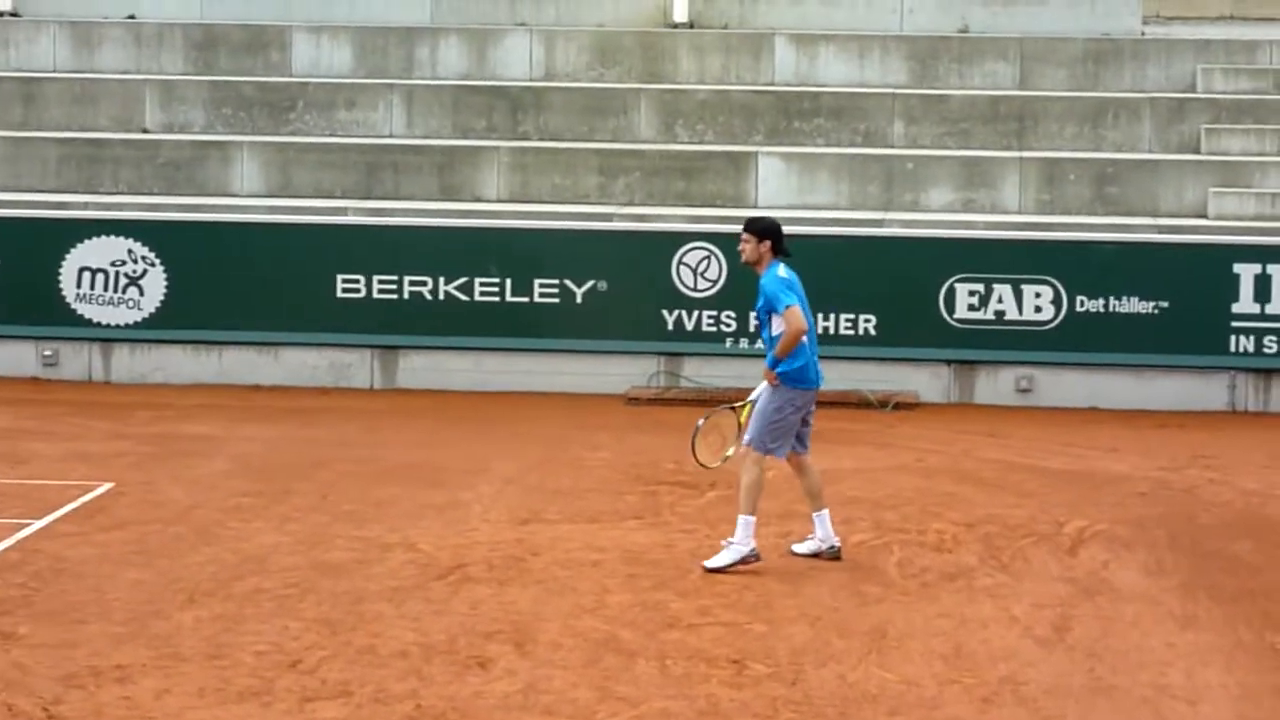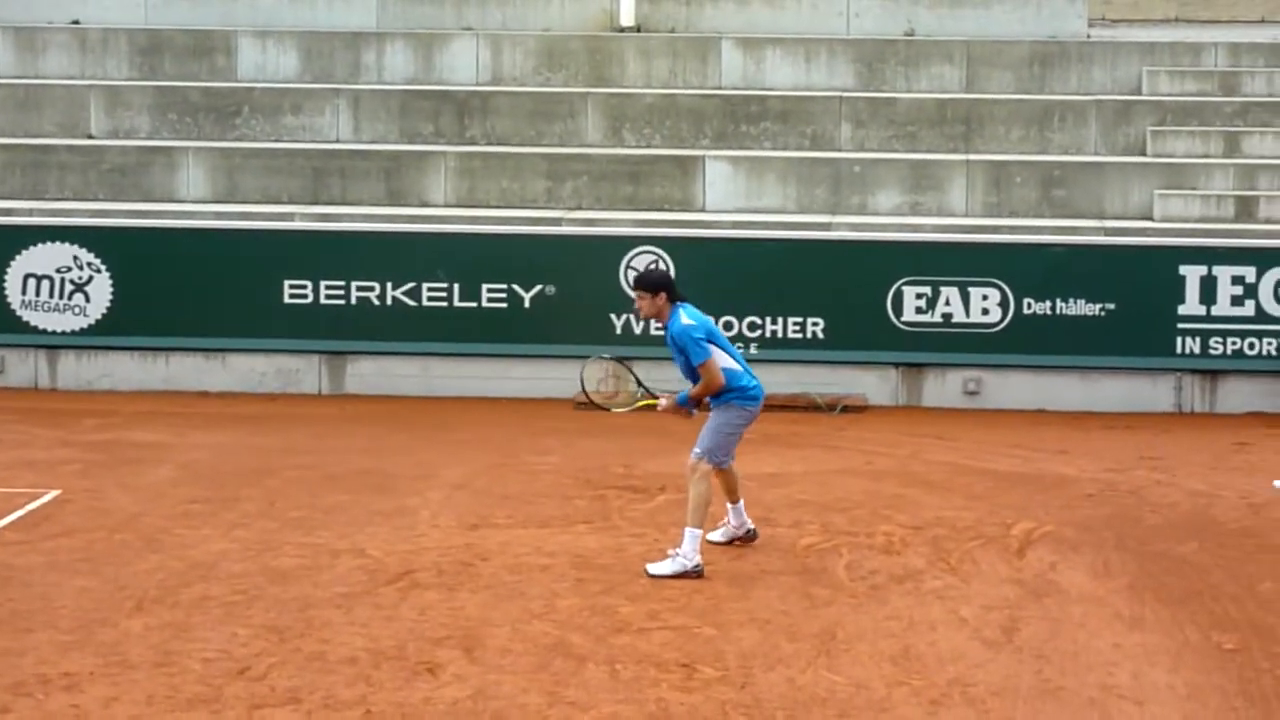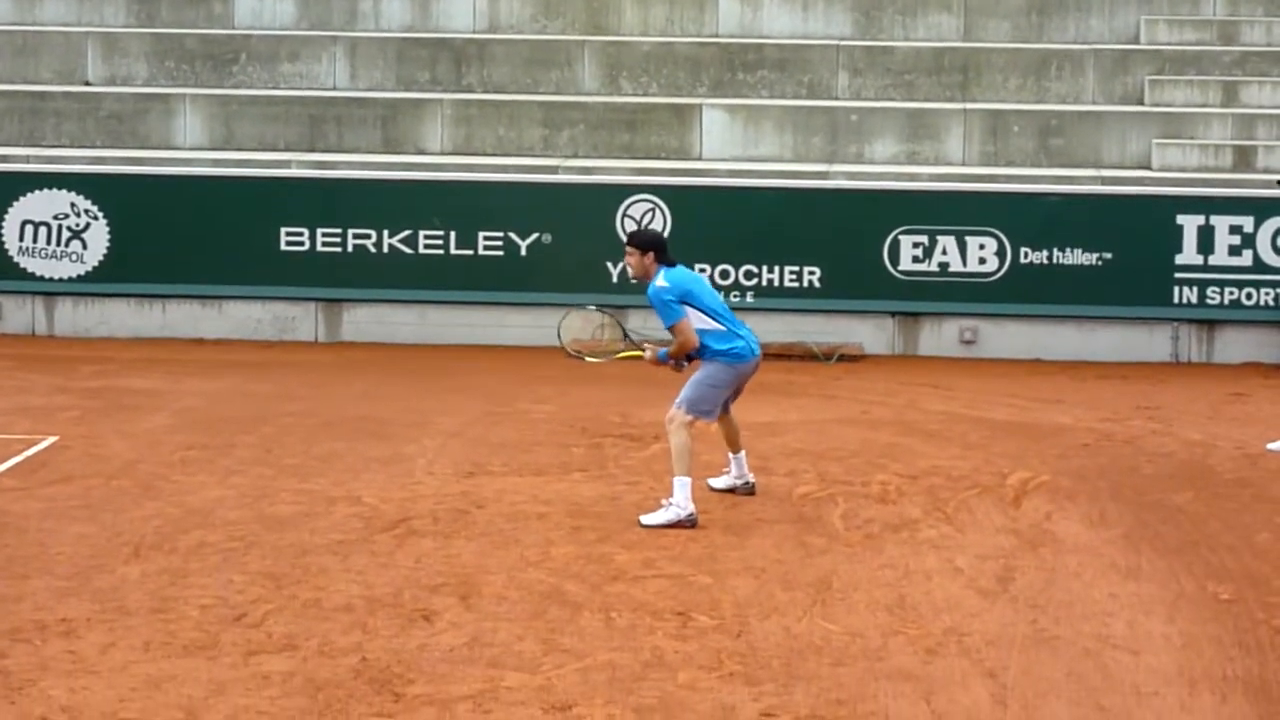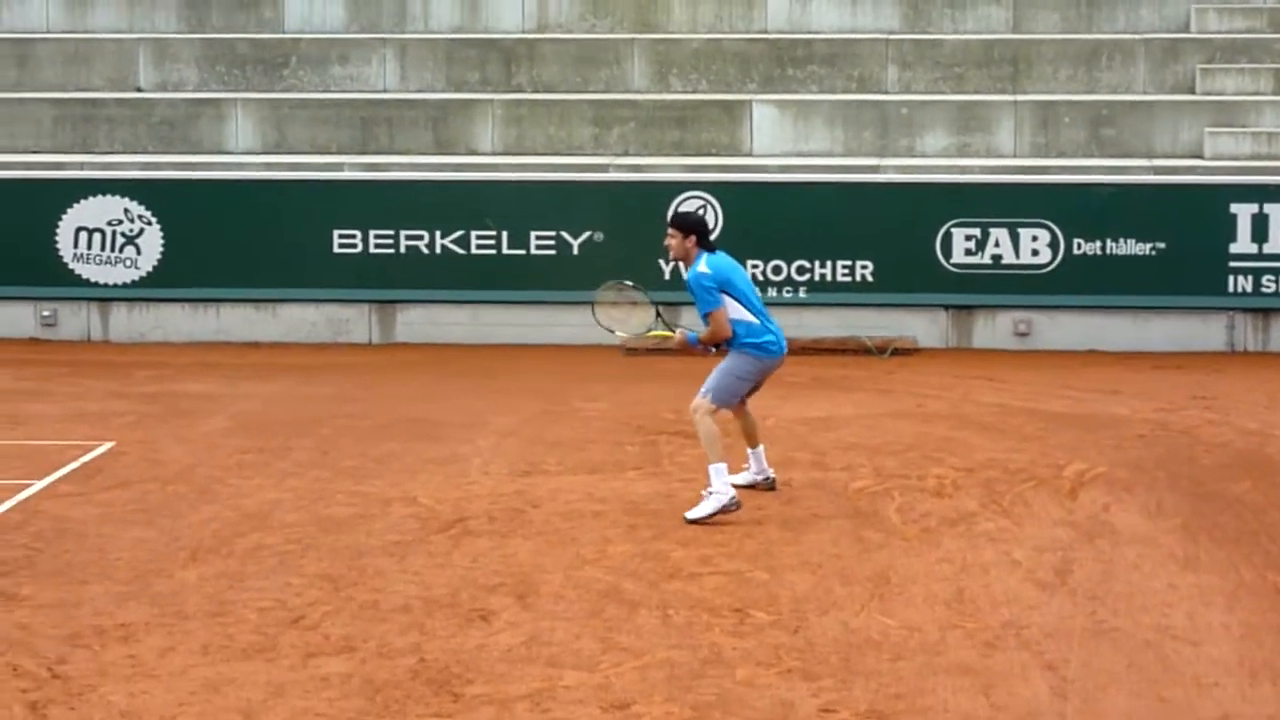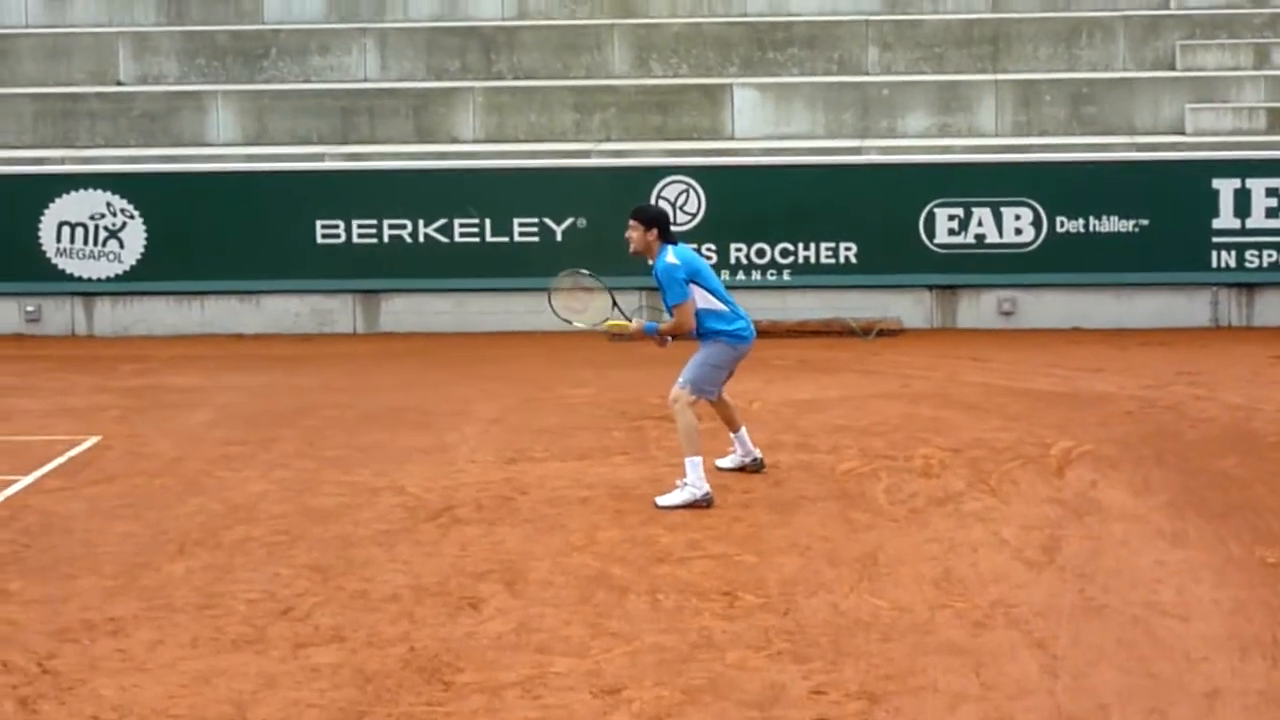
dt=0.5s
person 1, frame 1
left shoulder: (774, 280)
right shoulder: (782, 276)
left elbow: (798, 327)
left wrist: (773, 365)
left hip: (790, 381)
right hip: (804, 379)
left knee: (752, 454)
right knee: (797, 457)
left ankle: (743, 544)
right ankle: (825, 538)
person 1, frame 2
left shoulder: (683, 328)
right shoulder: (682, 313)
left elbow: (715, 381)
left wrist: (681, 401)
right wrist: (690, 398)
left hip: (737, 398)
right hip: (738, 394)
left knee: (698, 467)
right knee: (717, 460)
left ankle: (688, 556)
right ankle: (740, 525)
person 1, frame 3
left shoulder: (659, 289)
right shoulder: (679, 273)
left elbow: (690, 341)
left wrist: (663, 356)
right wrist: (681, 357)
left hip: (727, 357)
right hip: (746, 350)
left knee: (677, 419)
right knee: (719, 411)
left ankle: (681, 506)
right ankle: (741, 477)
person 1, frame 4
left shoulder: (699, 274)
right shoulder: (718, 259)
left elbow: (723, 331)
left wrist: (692, 340)
right wrist: (709, 340)
left hip: (754, 349)
right hip: (770, 344)
left knee: (701, 409)
right knee: (736, 402)
left ankle: (721, 492)
right ankle: (760, 472)
person 1, frame 5
left shoulder: (667, 266)
right shoulder: (676, 253)
left elbow: (685, 324)
left wrist: (648, 329)
right wrist: (667, 331)
left hip: (726, 337)
right hip: (735, 331)
left knee: (680, 399)
right knee: (710, 391)
left ankle: (696, 486)
right ankle: (747, 454)
